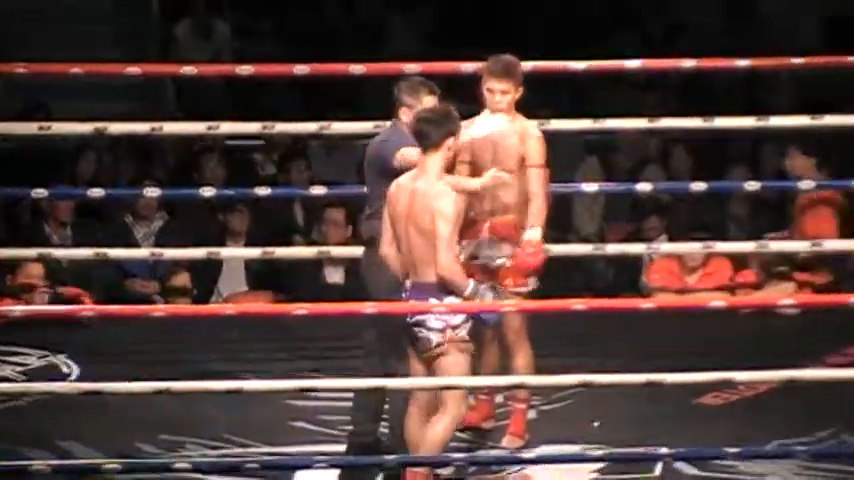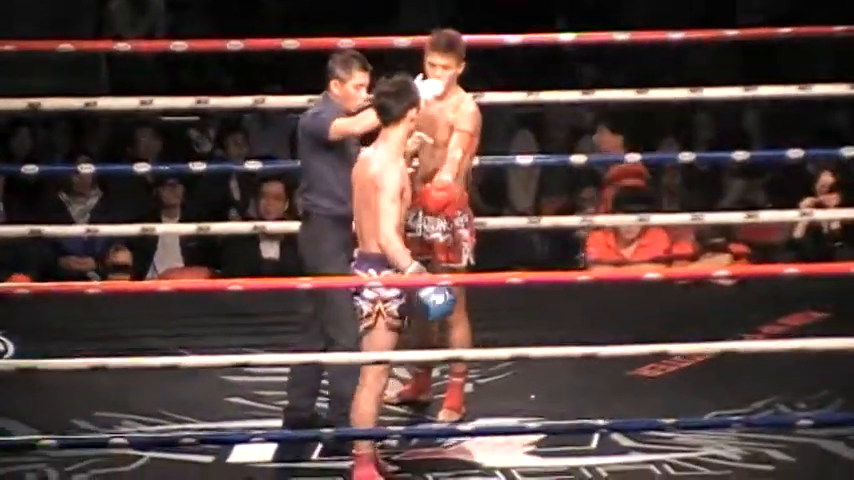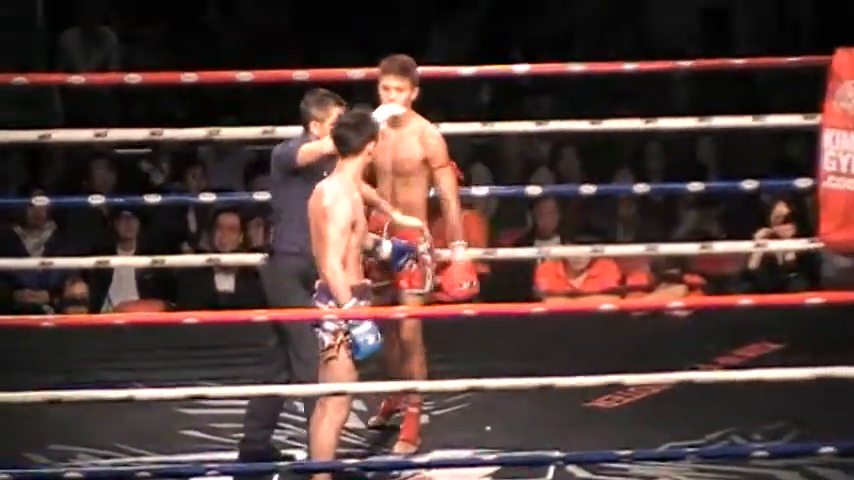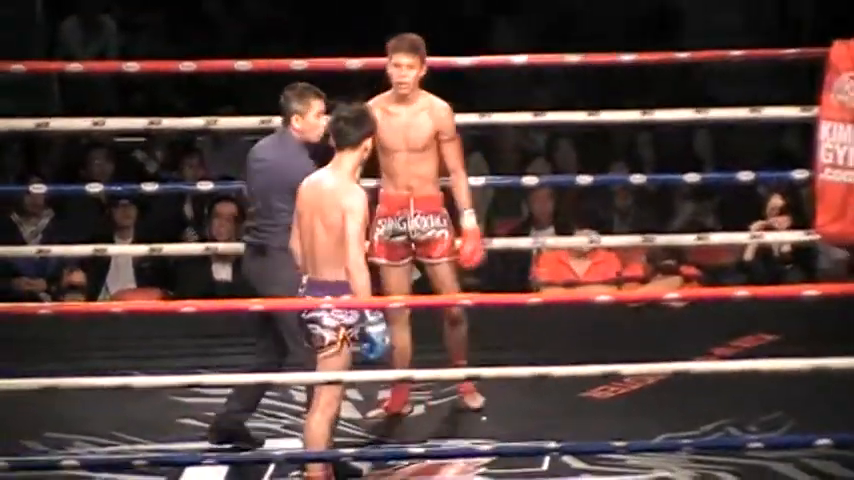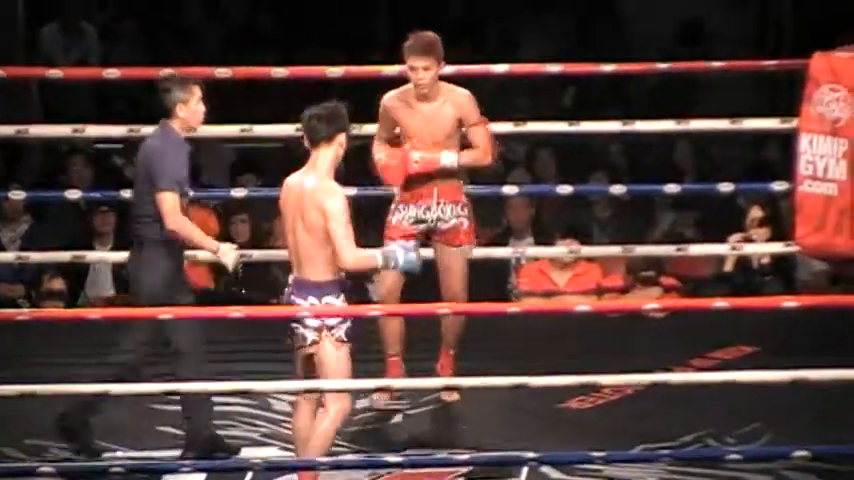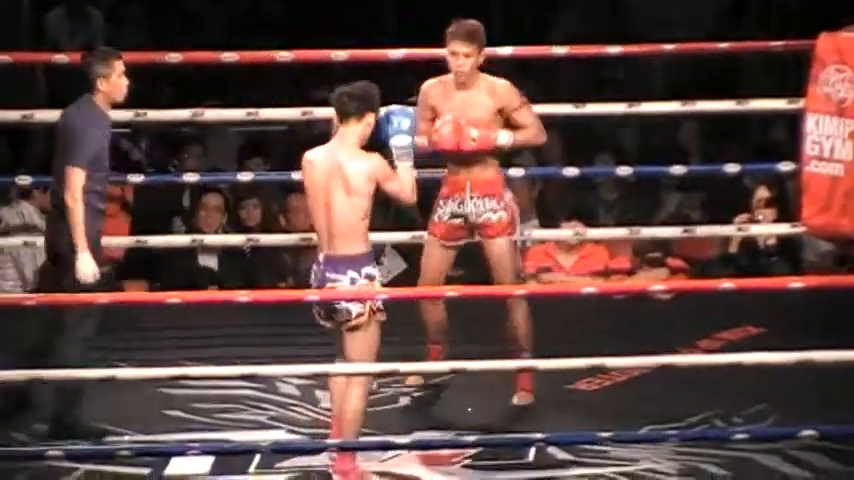
dt=0.5s
person 1, frame 1
left shoulder: (529, 135)
right shoulder: (470, 131)
left elbow: (538, 193)
left wrist: (534, 232)
left hip: (510, 240)
right hip: (475, 235)
left knee: (514, 332)
right knee: (482, 327)
left ankle: (519, 420)
right ankle: (484, 407)
person 1, frame 2
left shoulder: (466, 109)
right shoulder: (418, 101)
left elbow: (456, 155)
left wrist: (445, 179)
left hip: (450, 215)
right hip: (417, 210)
left knee: (453, 306)
left ankle: (456, 394)
right ankle: (421, 381)
person 1, frame 3
left shoulder: (428, 136)
right shoulder: (373, 130)
left elbow: (450, 199)
left wrist: (459, 252)
left hip: (412, 240)
right hip: (377, 235)
left knee: (410, 334)
right knee: (384, 326)
left ankle: (411, 423)
right ankle: (397, 396)
person 1, frame 4
left shoulder: (438, 111)
right shoulder: (372, 111)
left elbow: (456, 171)
left wrist: (470, 223)
left hip: (430, 212)
right hip: (389, 214)
left knee: (453, 306)
right knee: (396, 312)
left ankle: (463, 380)
right ankle: (399, 395)
person 1, frame 5
left shoulder: (461, 100)
right shoulder: (392, 102)
left elbow: (487, 154)
right elbow: (379, 145)
left wrist: (440, 158)
right wrist: (386, 160)
left hip: (450, 201)
right hip: (409, 202)
left knee: (454, 296)
right knee: (387, 292)
left ankle: (445, 371)
right ankle: (394, 374)
person 1, frame 6
left shoulder: (500, 89)
right shoulder: (432, 90)
left elbow: (537, 134)
right elbow: (419, 141)
left wrist: (494, 138)
right wrist: (434, 141)
left hip: (490, 195)
right hip: (452, 193)
left knee: (508, 290)
right knee: (427, 285)
left ankle: (525, 373)
right ankle: (435, 359)
person 2, frame 1
left shoulder: (412, 146)
right shoulder: (384, 146)
right elbow: (417, 160)
left wrist: (478, 183)
right hip: (388, 257)
left knee: (382, 348)
right knee: (397, 349)
left ankle: (364, 437)
right ankle: (402, 447)
person 2, frame 2
left shoulder: (343, 119)
right shoulder: (315, 119)
left elbow: (357, 164)
right elbow: (356, 126)
left hip: (338, 230)
right hip: (324, 231)
left knee: (319, 326)
right knee: (344, 329)
left ankle: (300, 412)
right ankle: (342, 424)
person 2, frame 3
left shoulder: (330, 161)
right shoulder: (285, 155)
left elbow: (355, 185)
right elbow: (321, 149)
left wrist: (395, 216)
left hip: (302, 268)
right hip: (287, 270)
left knee: (283, 359)
right knee: (311, 362)
left ankle: (255, 442)
person 2, frame 4
left shoulder: (259, 150)
right shoulder: (297, 163)
left hip: (258, 258)
right hip: (281, 263)
left knee: (272, 349)
right knee: (309, 353)
left ankle: (229, 423)
person 2, frame 5
left shoulder: (164, 142)
right shoulder: (167, 149)
right elbow: (172, 219)
right wrist: (217, 248)
left hip: (162, 259)
right hip: (156, 259)
left knee: (189, 346)
right knee: (134, 351)
left ankle: (200, 435)
right ankle: (75, 420)
person 2, frame 6
left shoulder: (80, 113)
right shoulder: (91, 124)
right elbow: (73, 193)
right wrist: (83, 252)
left hip: (64, 225)
right hip: (78, 229)
left knee: (57, 316)
right knee: (79, 322)
right ankle: (65, 417)
person 3, frame 1
left shoulder: (397, 187)
right shoulder: (444, 195)
left elbow: (388, 251)
right elbow: (447, 266)
right wrist: (476, 293)
left hip: (414, 299)
right hip: (442, 304)
left knee: (420, 401)
right knee: (454, 405)
person 3, frame 2
left shoulder: (368, 156)
right shoulder: (390, 166)
right elbow: (386, 235)
left wrist: (410, 185)
right wrist: (422, 279)
left hip: (367, 266)
right hip: (382, 273)
left knee: (373, 373)
right knee: (374, 377)
person 3, frame 3
left shoulder: (325, 188)
right shoulder: (344, 196)
right elbow: (333, 267)
left wrist: (384, 247)
right wrist: (354, 317)
left hip: (330, 301)
right hip: (341, 306)
left knee: (327, 403)
right knee: (335, 407)
person 3, frame 4
left shoulder: (309, 184)
right shoulder: (353, 193)
right elbow: (355, 264)
right wrist: (372, 317)
left hip: (311, 293)
right hip: (337, 299)
left knee: (323, 396)
right knee: (327, 400)
person 3, frame 5
left shoulder: (290, 184)
right shoulder: (330, 192)
right elbow: (348, 258)
right wrist: (388, 256)
left hip: (298, 293)
right hip: (323, 300)
left knee: (308, 396)
right knee: (338, 403)
person 3, frame 6
left shoulder: (310, 159)
right shoulder: (369, 163)
right elbow: (409, 195)
right wrist: (401, 146)
left hip: (324, 268)
right hip: (356, 273)
left knee: (347, 356)
right knee: (360, 378)
left ankle: (338, 436)
